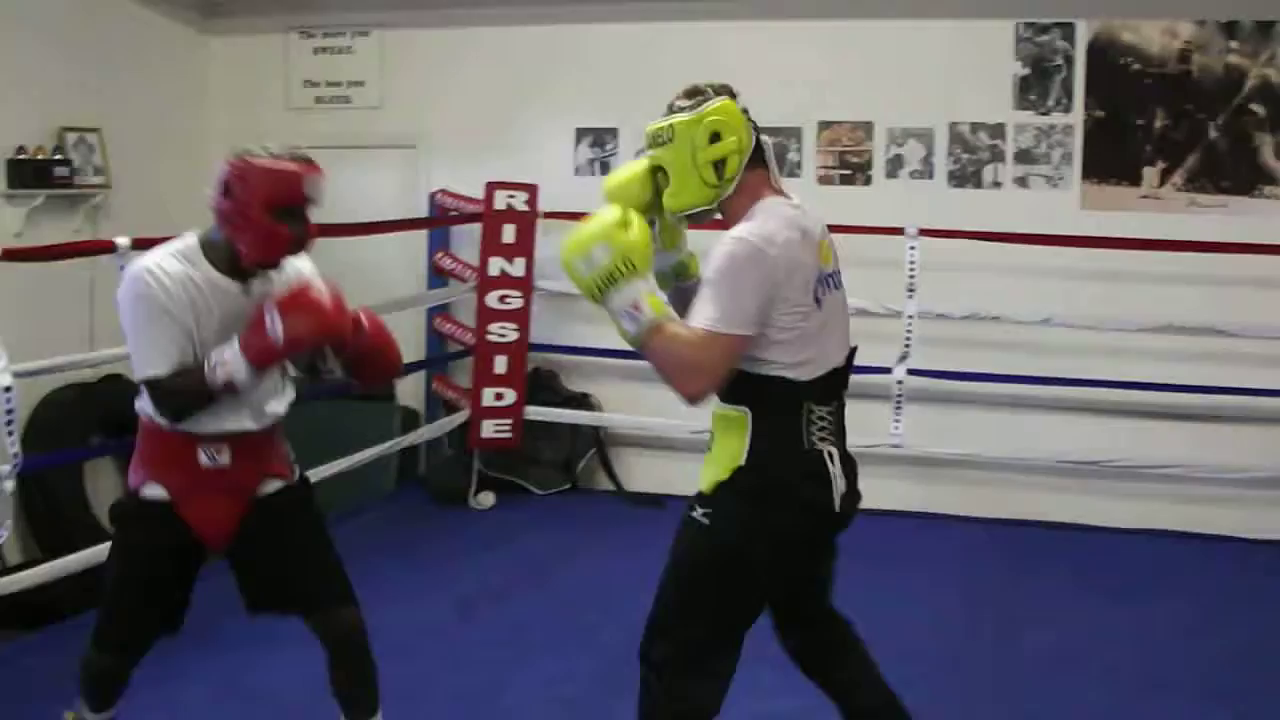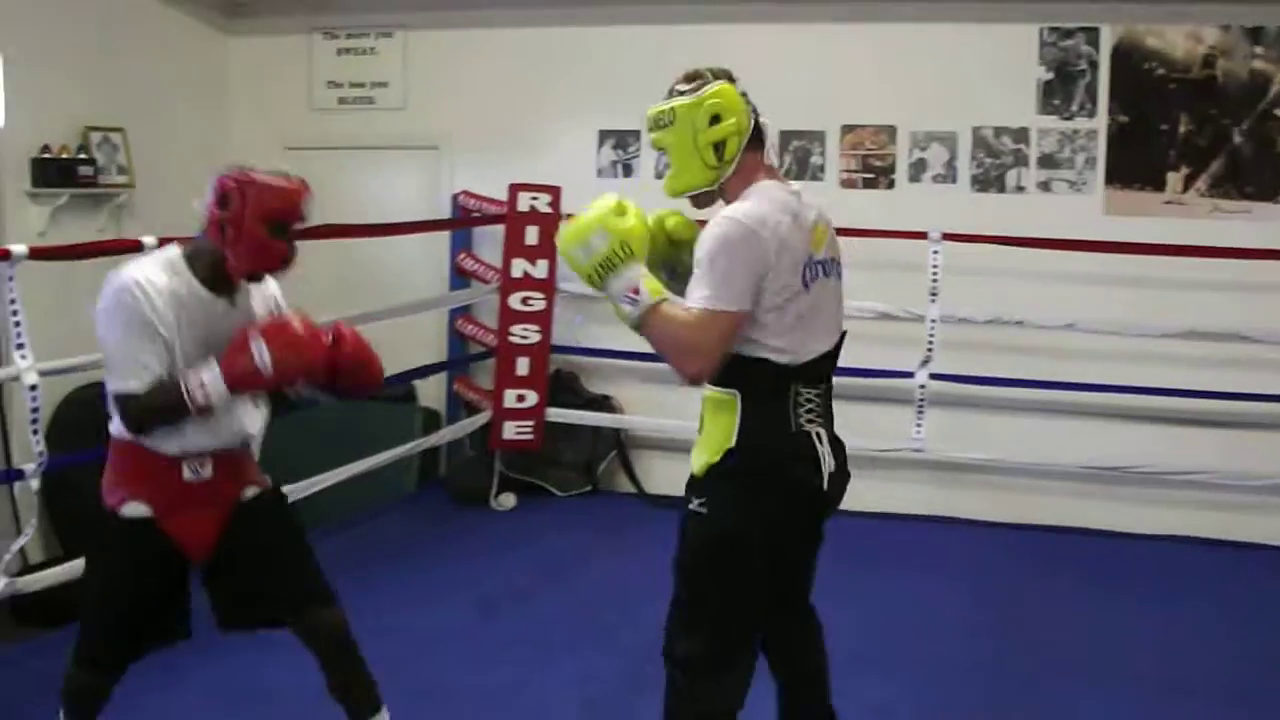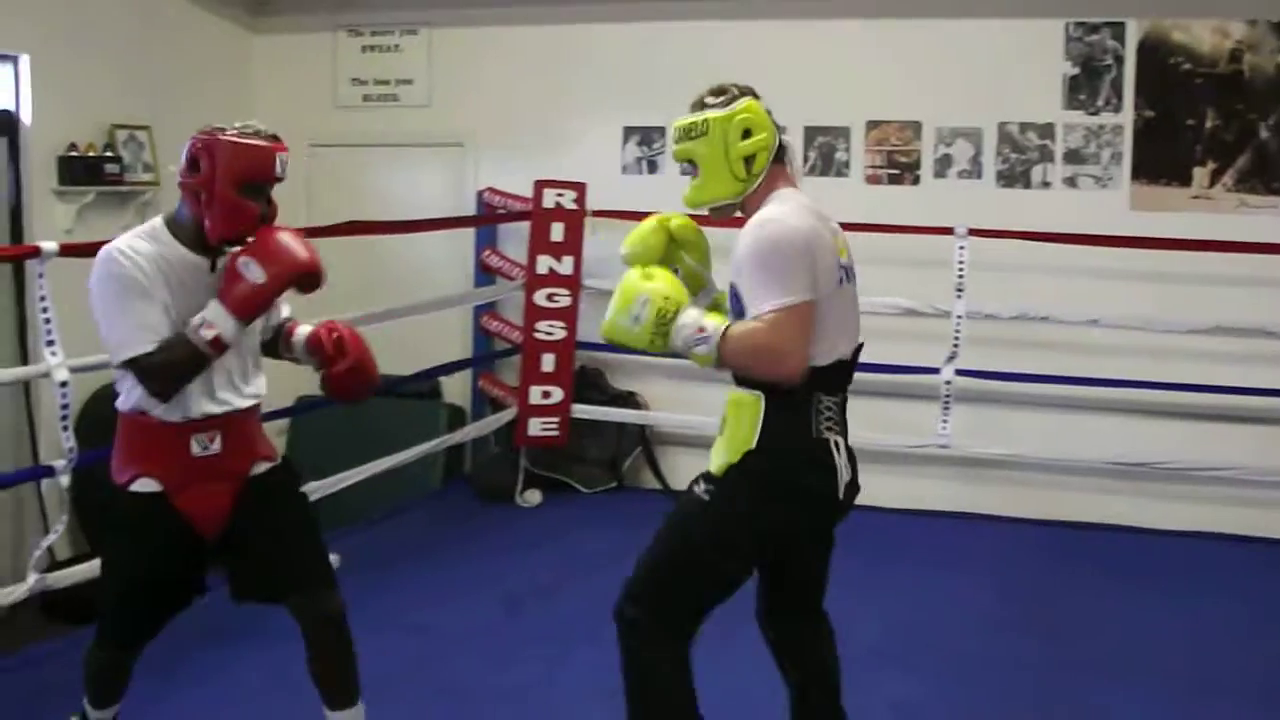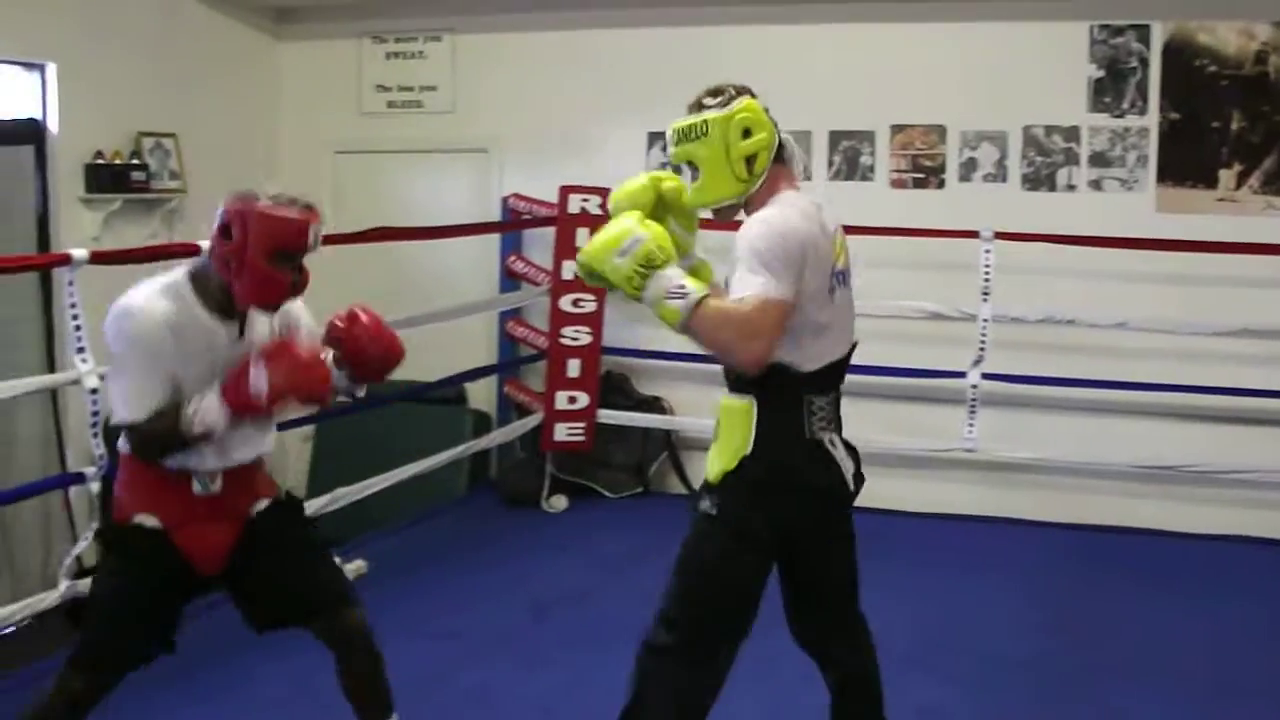
dt=0.2s
person 1, frame 1
left shoulder: (751, 244)
right shoulder: (802, 228)
left elbow: (695, 375)
right elbow: (723, 322)
left wrist: (624, 288)
right wrist: (660, 247)
left hip: (762, 486)
right hip: (817, 472)
left knee: (678, 654)
right knee: (808, 620)
person 1, frame 2
left shoulder: (739, 225)
right shoulder: (804, 214)
left elbow: (696, 358)
left wrist: (622, 273)
right wrist: (684, 262)
left hip: (751, 466)
right hip: (806, 456)
left knee: (701, 649)
right knee: (784, 614)
person 1, frame 3
left shoulder: (773, 229)
right shoulder: (809, 222)
left elbow: (780, 359)
left wrist: (678, 323)
right wrist: (694, 280)
left hip: (766, 468)
right hip: (817, 460)
left knee: (651, 614)
right knee: (795, 617)
person 1, frame 4
left shoulder: (774, 229)
right shoulder: (811, 221)
left elbow: (746, 344)
right elbow: (736, 313)
left wrist: (654, 278)
right wrist: (677, 251)
left hip: (767, 470)
right hip: (819, 463)
left knee: (684, 648)
right knee: (830, 620)
person 2, frame 1
left shoulder: (292, 273)
right shoulder: (158, 278)
left elbow: (329, 369)
right elbow: (168, 401)
left wrist: (356, 346)
right wrist: (257, 347)
left hip: (260, 468)
right hip: (172, 477)
left knee: (341, 622)
right knee: (119, 640)
person 2, frame 2
left shoulder: (259, 290)
right shoulder: (137, 289)
left elbow: (271, 380)
right elbow: (138, 414)
left wrist: (324, 363)
right wrist: (230, 373)
left hip: (235, 482)
right hip: (147, 493)
left knee: (325, 625)
right knee: (101, 655)
person 2, frame 3
left shoulder: (250, 251)
right shoulder: (126, 261)
right elbow: (159, 380)
left wrist: (322, 344)
right wrist: (234, 302)
left hip: (246, 454)
right hip: (158, 467)
left knee: (322, 606)
right knee: (123, 633)
person 2, frame 4
left shoulder: (280, 309)
right shoulder: (141, 316)
left elbow: (307, 380)
right elbow: (143, 443)
left wrist: (351, 362)
right wrist: (235, 398)
left hip: (248, 496)
right hip: (160, 508)
left knee: (348, 628)
right knee: (95, 668)
